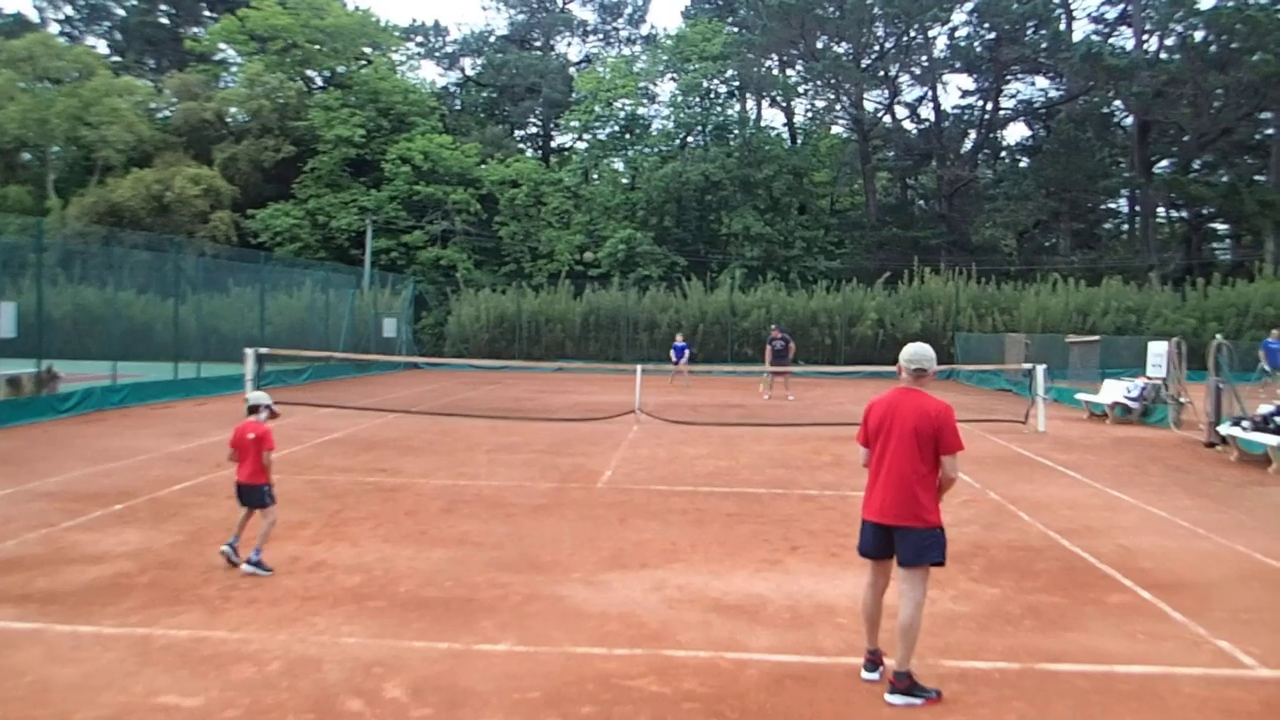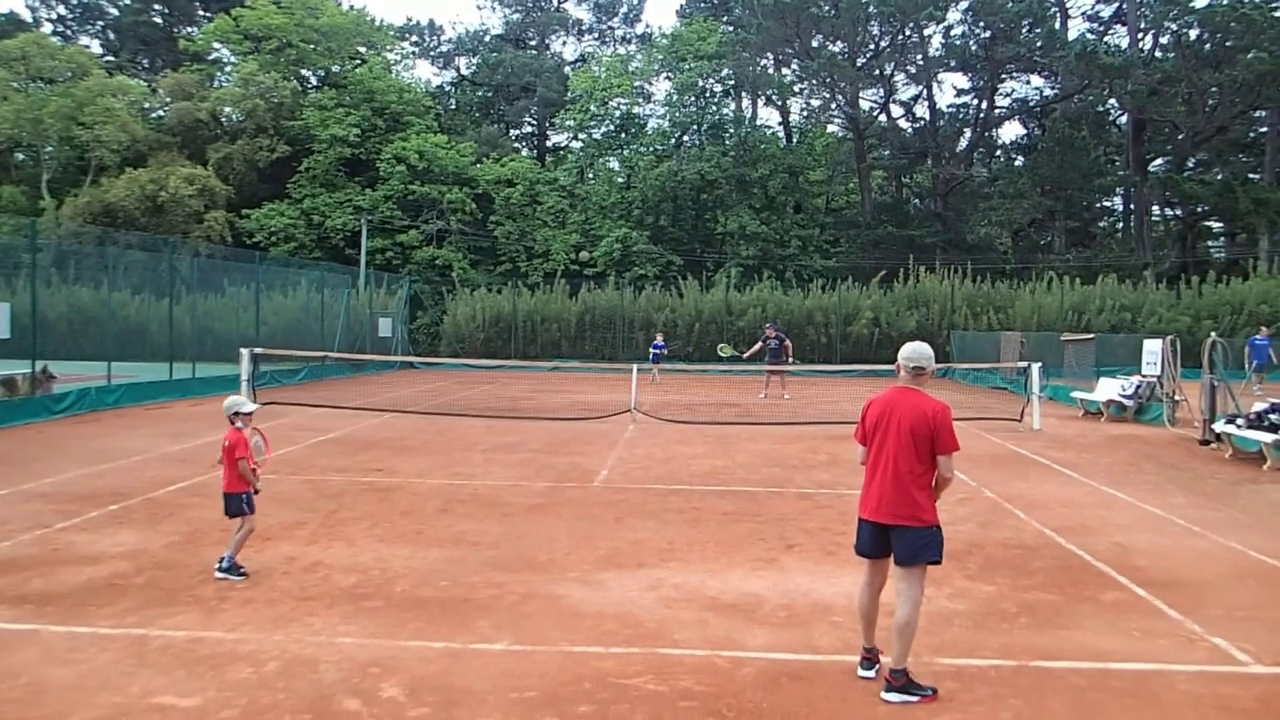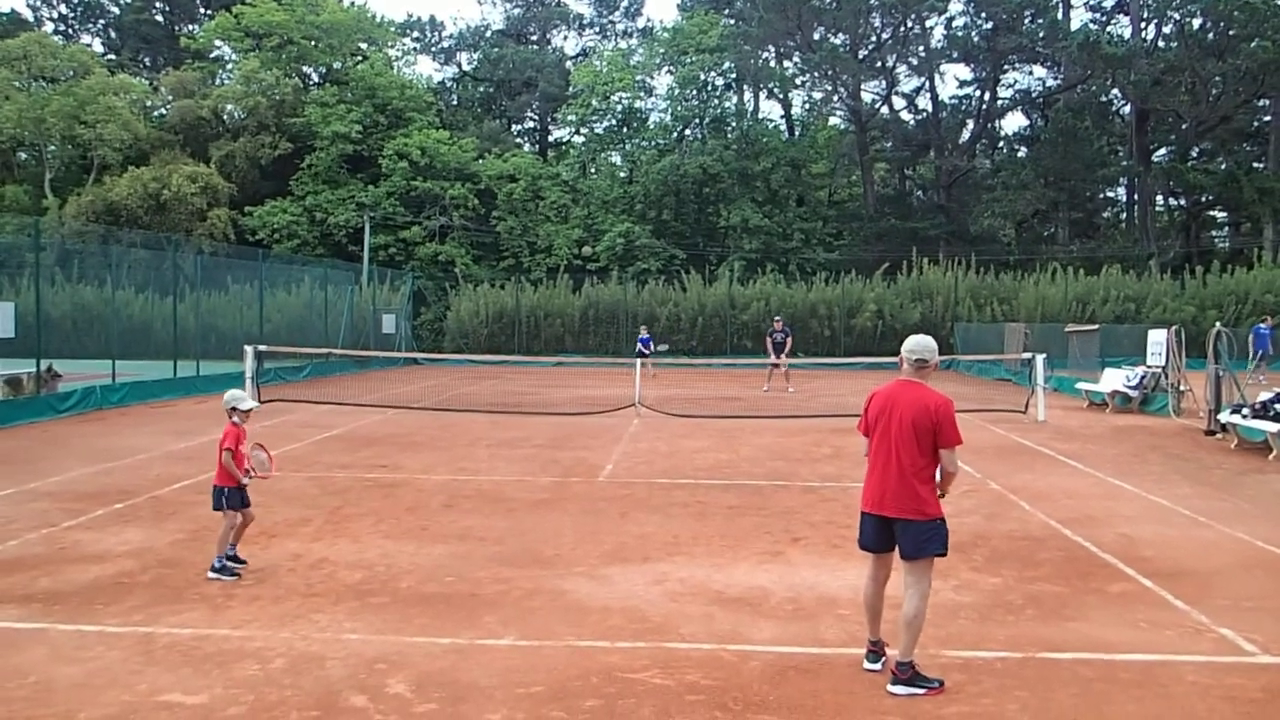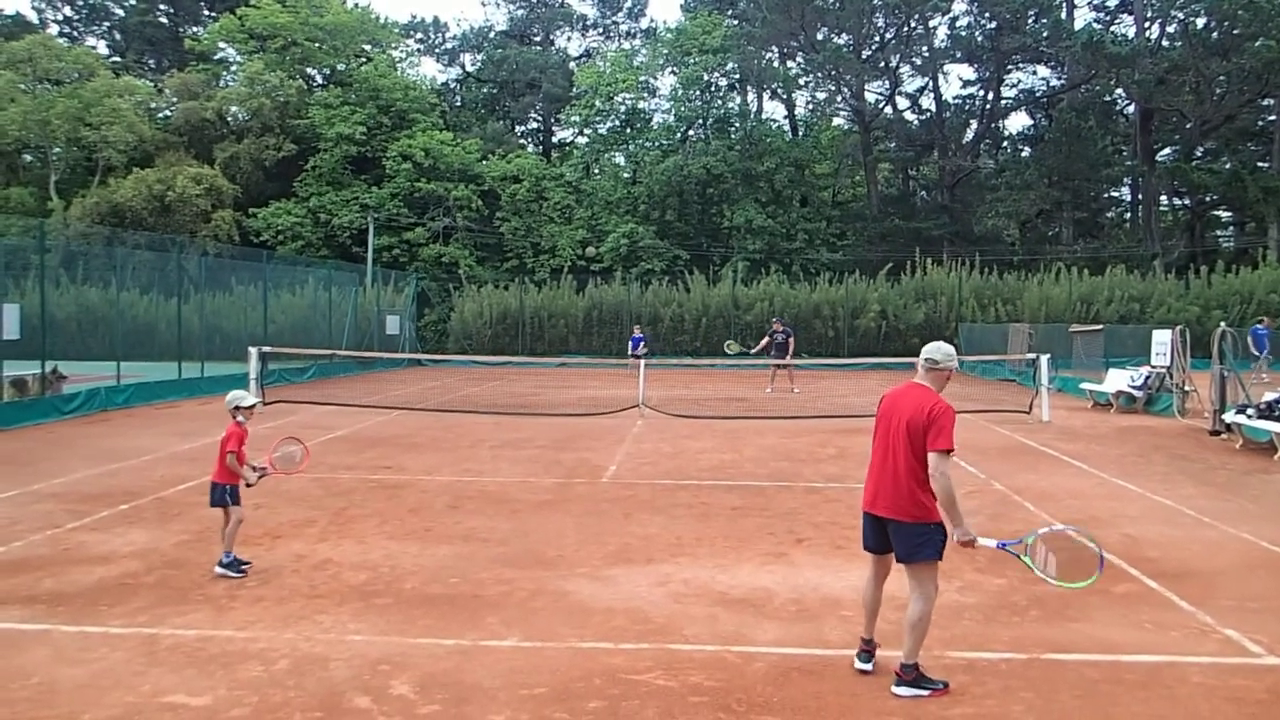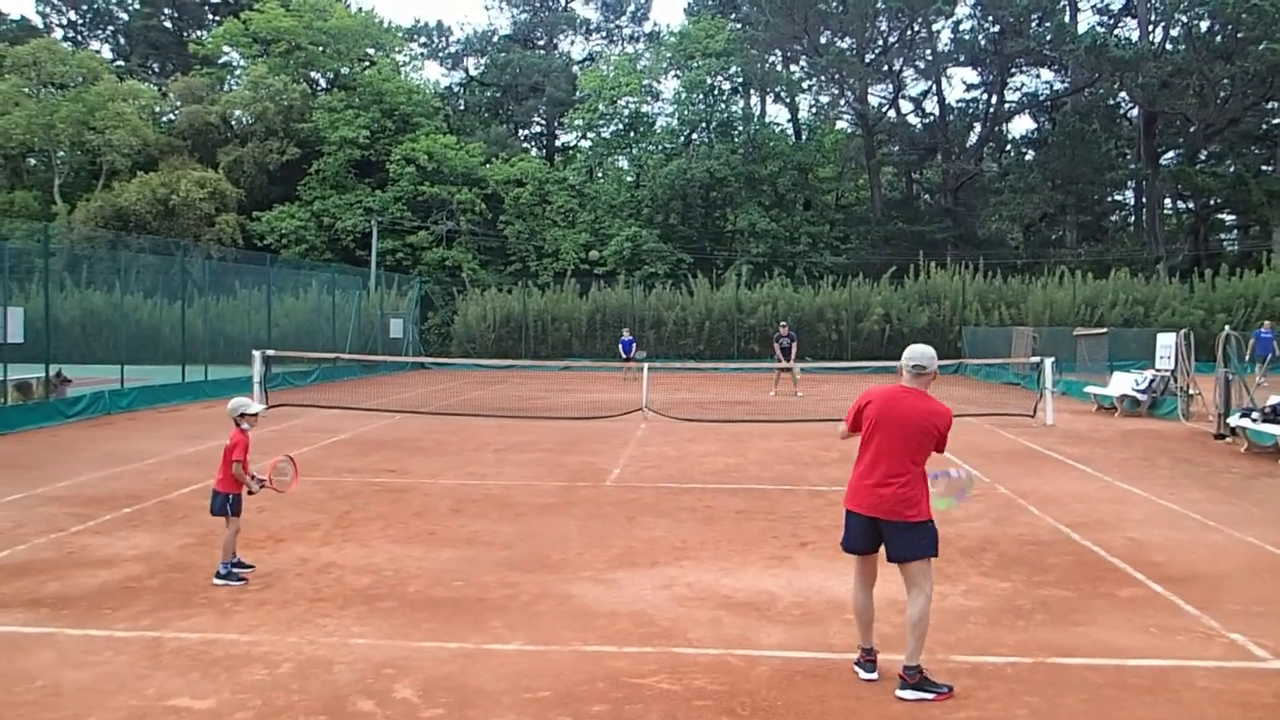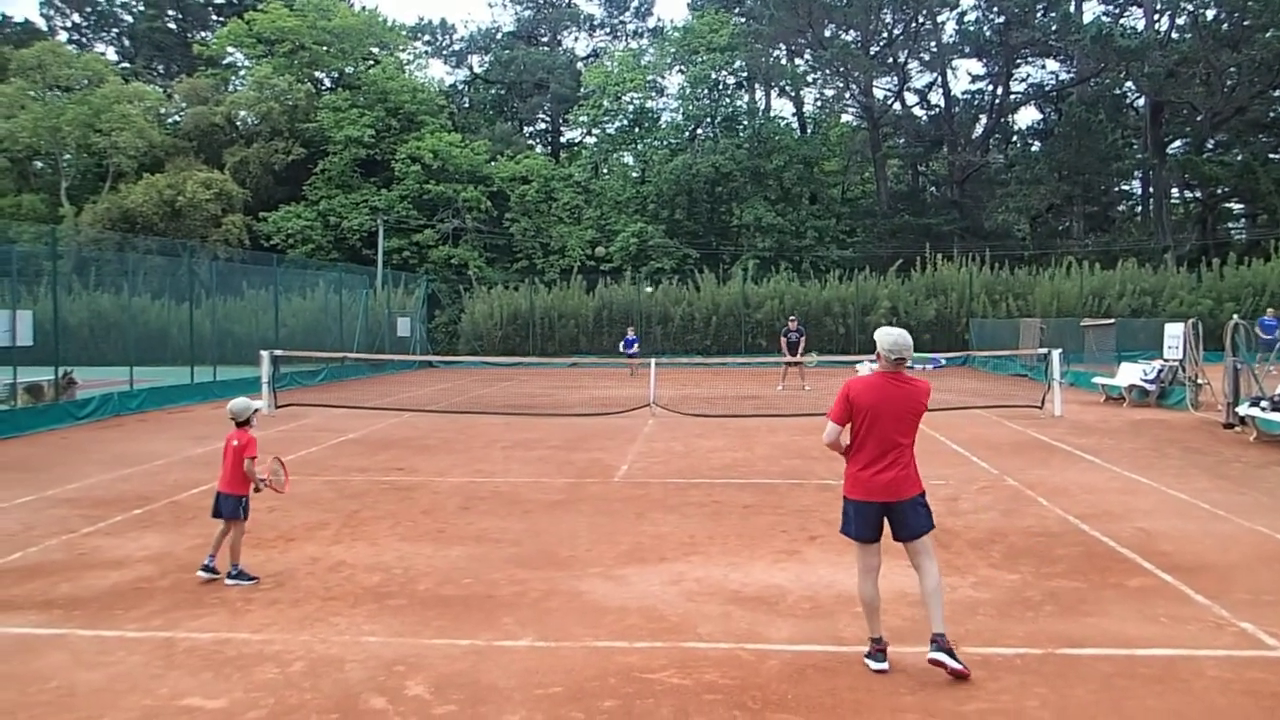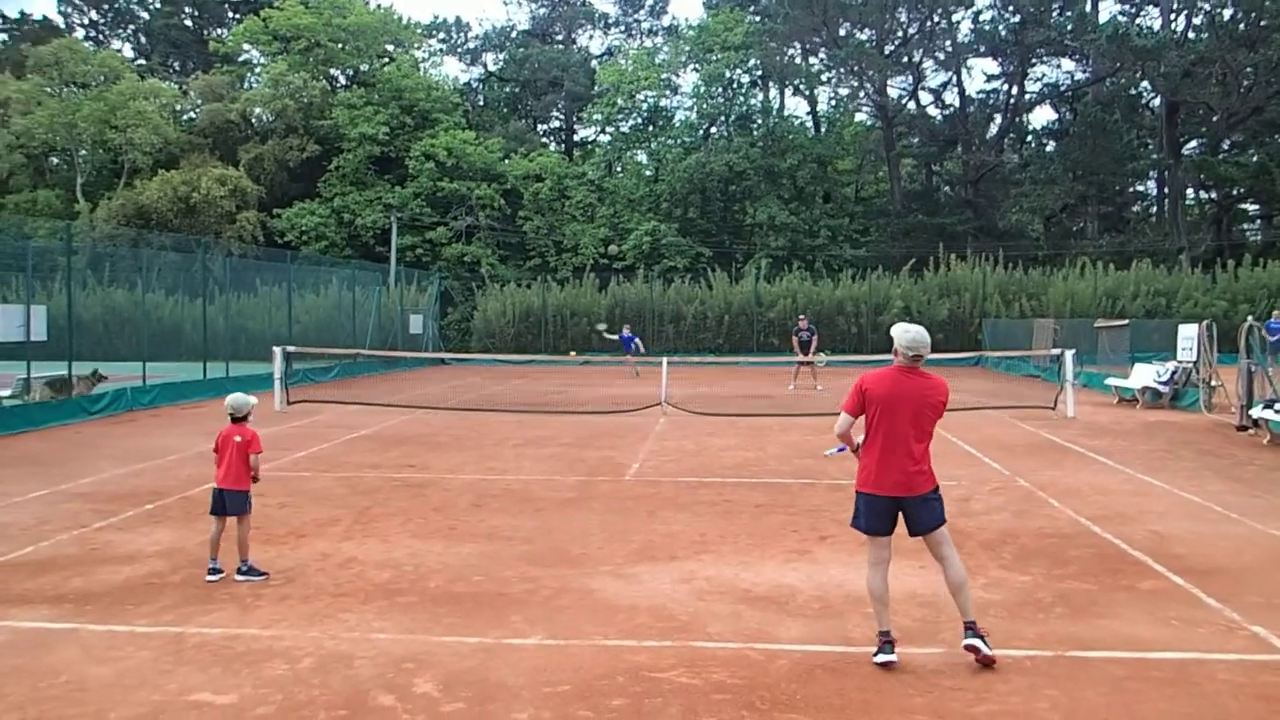
dt=0.5s
person 1, frame 1
left shoulder: (875, 406)
right shoulder: (939, 411)
left elbow: (865, 460)
right elbow: (950, 473)
right wrist: (935, 495)
left hip: (877, 509)
right hip: (918, 515)
left knee: (876, 582)
right knee: (912, 595)
left ankle: (872, 658)
right ankle: (900, 681)
person 1, frame 2
left shoulder: (873, 404)
right shoulder: (936, 411)
left elbow: (863, 457)
right elbow: (946, 473)
right wrist: (933, 495)
left hip: (873, 508)
right hip: (914, 514)
left knee: (872, 580)
right knee: (909, 593)
left ankle: (868, 655)
right ankle: (896, 678)
person 1, frame 3
left shoulder: (876, 397)
right shoulder: (939, 404)
right elbow: (950, 466)
right wrist: (942, 488)
left hip: (876, 501)
right hip: (917, 507)
left knee: (877, 574)
right knee: (917, 587)
left ankle: (874, 649)
right ankle: (903, 671)
person 1, frame 4
left shoulder: (889, 396)
right shoulder: (939, 410)
right elbow: (938, 473)
right wrist: (959, 525)
left hip: (875, 501)
right hip: (912, 510)
left knee: (877, 573)
right knee: (924, 590)
left ankle: (866, 648)
right ankle: (907, 673)
person 1, frame 5
left shoulder: (871, 397)
right shoulder: (941, 414)
left elbow: (844, 433)
left hip: (861, 503)
right hip: (907, 510)
left knee: (864, 580)
right knee: (920, 590)
left ankle: (867, 657)
right ankle: (911, 675)
person 1, frame 6
left shoulder: (854, 388)
right shoulder: (921, 390)
left elbow: (830, 439)
left wrist: (846, 451)
left hip: (862, 491)
right hip: (905, 490)
left knee: (868, 569)
right knee: (926, 564)
left ankle: (877, 648)
right ankle: (938, 642)
person 1, frame 7
left shoulder: (869, 382)
right shoulder: (939, 388)
left elbow: (841, 429)
left wrist: (856, 447)
left hip: (875, 484)
right hip: (919, 484)
left knee: (877, 563)
right knee: (947, 555)
left ankle: (885, 642)
right ankle: (971, 630)
person 2, frame 1
left shoulder: (240, 428)
right shoulder: (264, 430)
left elbow: (232, 456)
right elbow: (266, 460)
right wrist: (269, 479)
left hip: (242, 480)
right hip: (258, 482)
left knee: (249, 511)
right knee: (270, 518)
left ankle: (232, 545)
right ankle: (253, 559)
person 2, frame 2
left shoulder: (229, 435)
right shoulder: (240, 438)
left elbow: (221, 459)
right elbow: (242, 468)
right wrist: (254, 483)
left hip: (232, 487)
right hip: (239, 489)
left knee: (244, 525)
right knee: (249, 527)
left ankle: (227, 559)
right ankle: (225, 566)
person 2, frame 3
left shoulder: (240, 429)
right shoulder: (232, 431)
right elbow: (225, 459)
left wrist: (243, 469)
right wrist: (241, 478)
left hip: (235, 484)
right hip: (226, 485)
left knee: (248, 516)
right knee: (230, 522)
left ankle: (229, 552)
right ankle: (217, 566)
person 2, frame 4
left shoulder: (241, 429)
right shoulder: (235, 432)
right elbow: (230, 461)
left wrist: (253, 468)
right wrist: (247, 477)
left hip: (228, 481)
right hip: (225, 482)
left knee: (230, 519)
right knee: (237, 517)
left ankle: (229, 557)
right ankle: (225, 562)
person 2, frame 5
left shoulder: (239, 435)
right shoulder: (241, 440)
right elbow: (236, 470)
left wrist: (253, 477)
right wrist: (250, 485)
left hip: (227, 488)
right hip: (228, 490)
left knee: (231, 526)
right knee: (233, 528)
left ankle: (232, 560)
right ankle: (223, 572)
person 2, frame 6
left shoulder: (231, 436)
right shoulder: (249, 439)
right elbow: (248, 468)
left wrist: (255, 477)
right wrist: (258, 483)
left hip: (224, 488)
right hip: (237, 492)
left knee: (226, 527)
right knee: (238, 530)
left ankle: (208, 565)
right ankle: (234, 572)
person 2, frame 7
left shoulder: (222, 433)
right shoulder: (251, 435)
left elbow: (216, 460)
right elbow: (253, 463)
right wrist: (255, 475)
left hip: (220, 485)
right hip: (239, 487)
left knee: (218, 525)
right knee: (243, 526)
left ankle: (213, 567)
right ankle: (244, 568)
